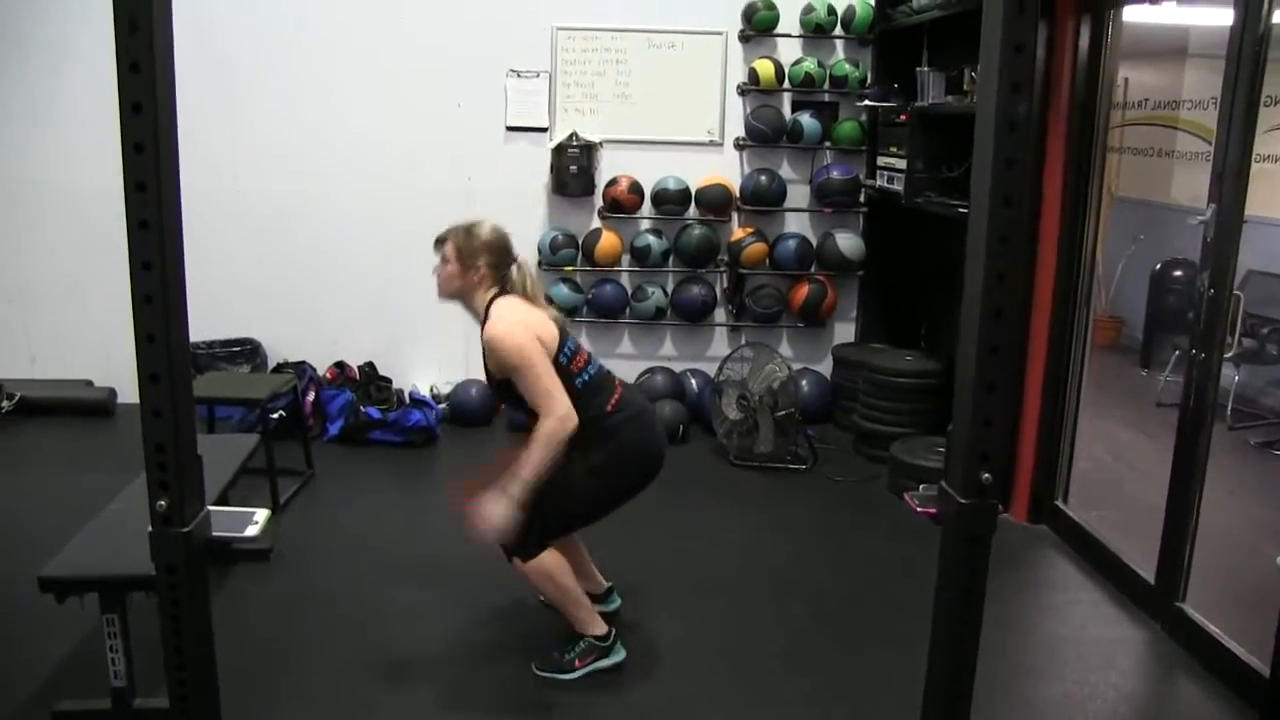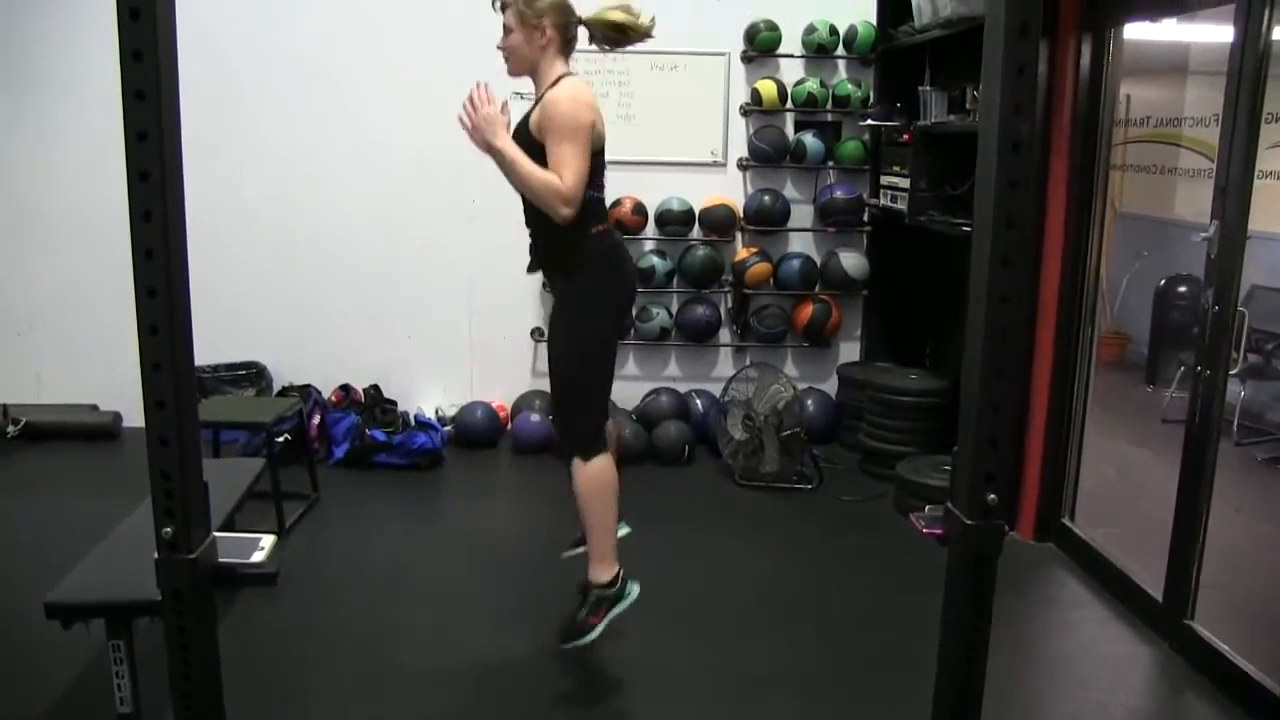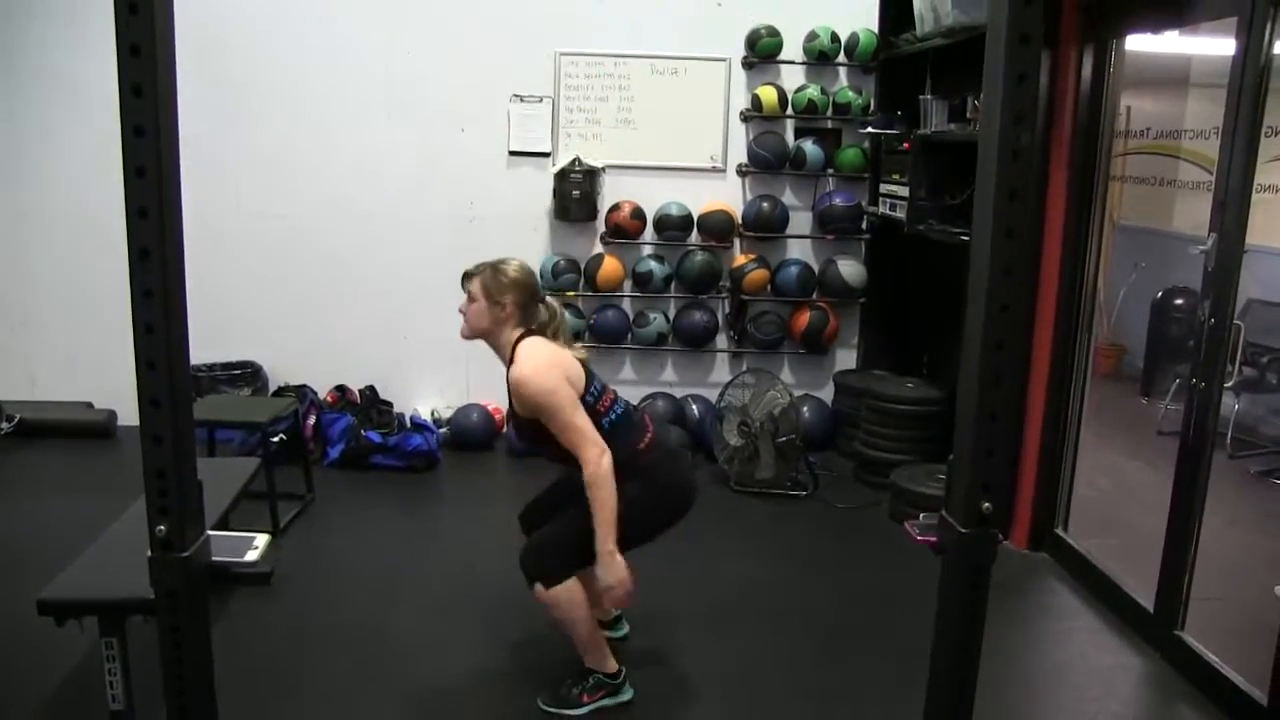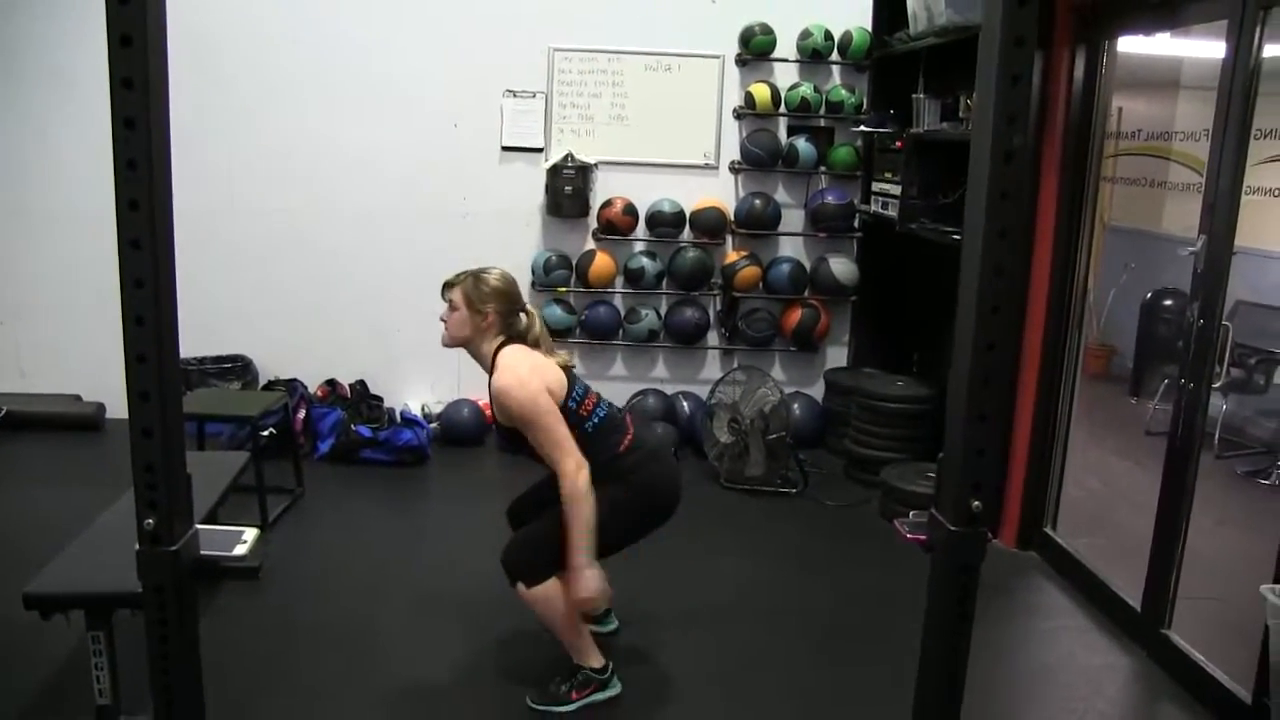
dt=0.5s
person 1, frame 1
left shoulder: (502, 330)
right shoulder: (508, 311)
left elbow: (559, 418)
left wrist: (508, 499)
right wrist: (509, 485)
left hip: (625, 443)
right hip: (621, 422)
left knee: (519, 531)
right knee: (528, 500)
left ankle: (597, 639)
right ankle: (596, 590)
person 1, frame 2
left shoulder: (565, 100)
right shoulder: (552, 99)
left elbow: (563, 200)
left wrist: (497, 142)
right wrist: (500, 142)
left hip: (591, 275)
right hip: (583, 273)
left knee: (577, 428)
right knee: (583, 410)
left ankle: (605, 583)
right ankle: (603, 522)
person 1, frame 3
left shoulder: (528, 371)
right shoulder: (532, 351)
left elbow: (596, 457)
left wrist: (607, 556)
left hip: (656, 479)
right hip: (637, 461)
left knee: (543, 560)
right knee: (537, 523)
left ankle: (606, 677)
right ankle: (605, 615)
person 1, frame 4
left shoulder: (514, 378)
right shoulder: (512, 359)
left elbow: (573, 469)
left wrist: (584, 565)
left hip: (641, 482)
right hip: (626, 461)
left knee: (524, 557)
right knee: (527, 518)
left ankle: (593, 672)
right ankle: (591, 610)
